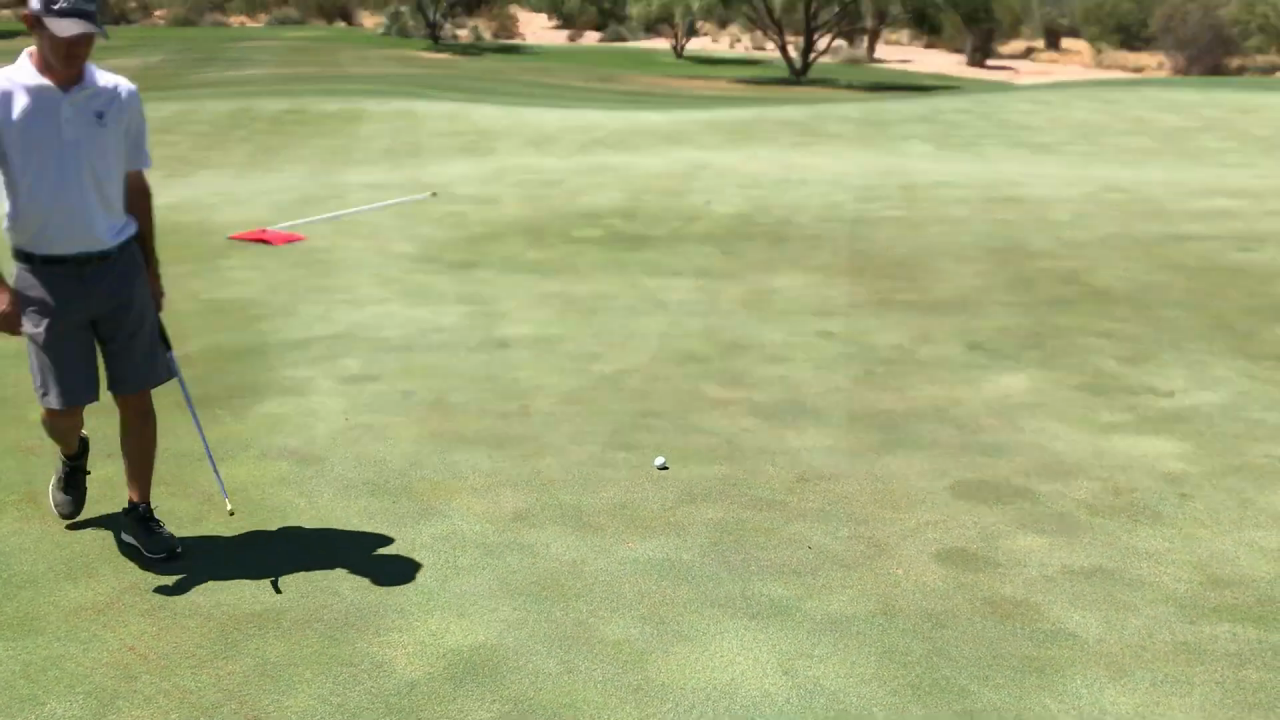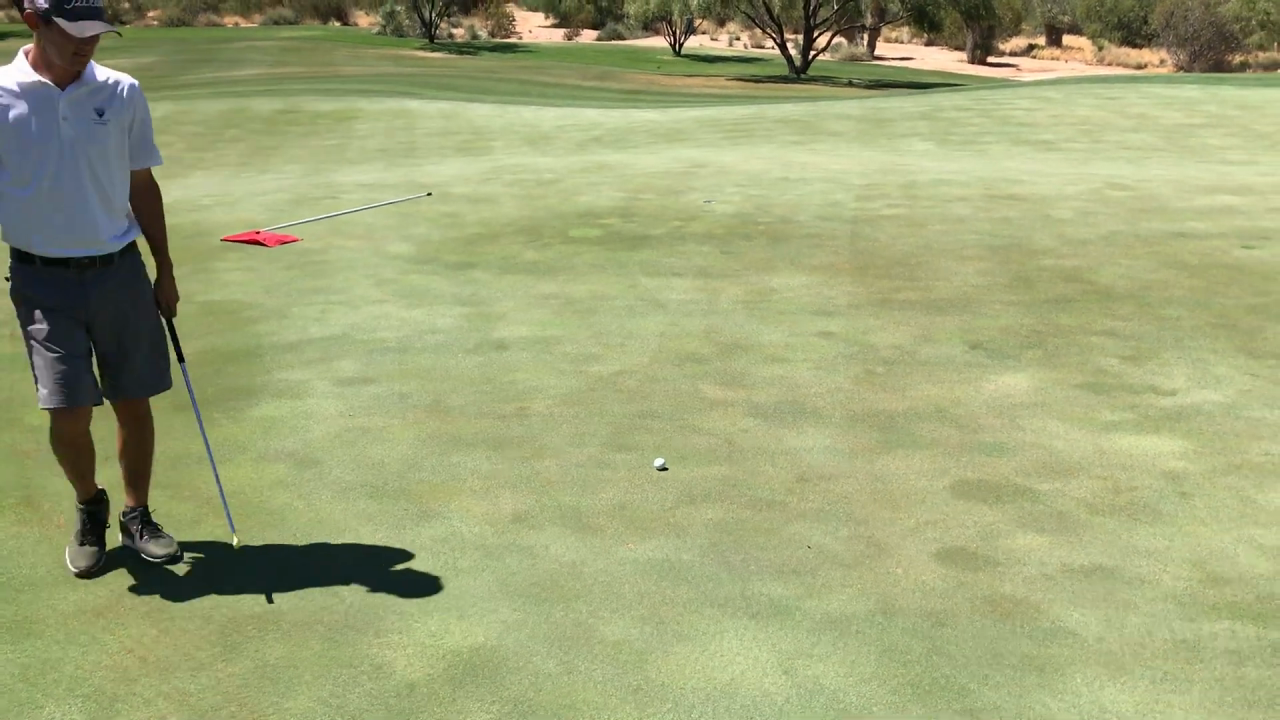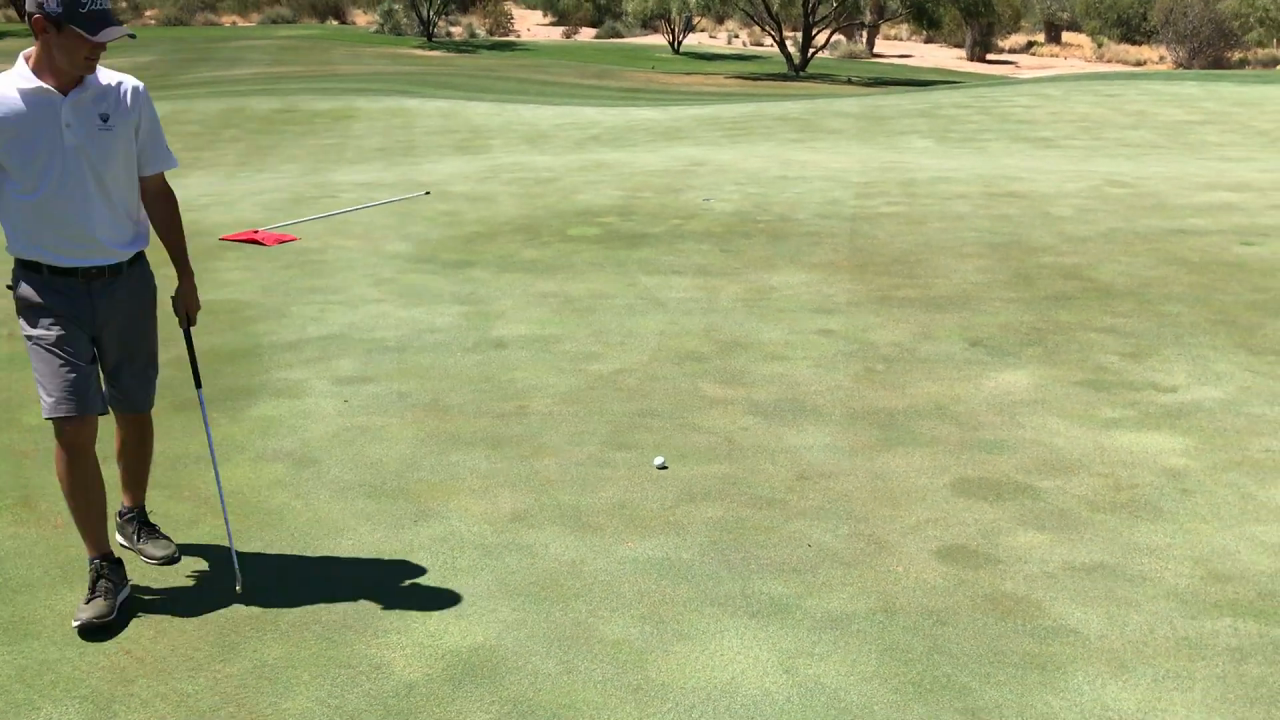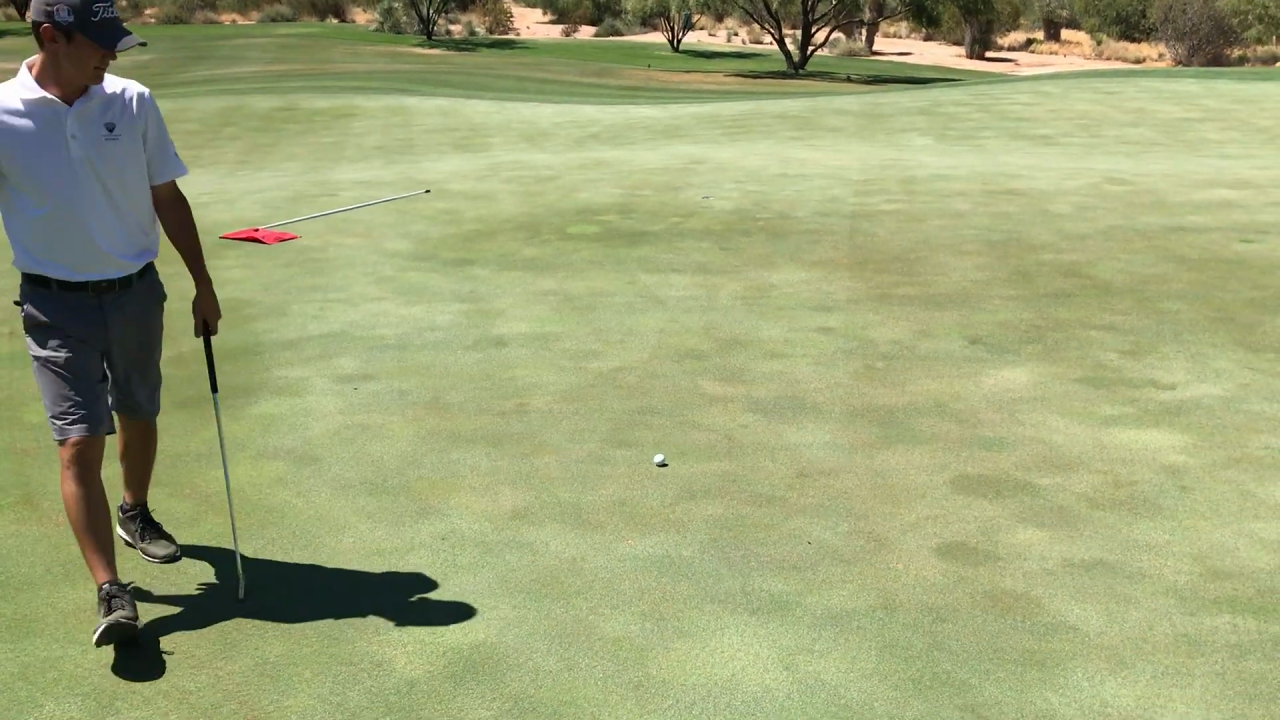
dt=0.1s
person 1, frame 1
left shoulder: (120, 96)
left wrist: (151, 268)
left hip: (120, 268)
left knee: (136, 398)
right knee: (62, 411)
left ankle: (139, 514)
right ankle: (72, 453)
person 1, frame 2
left shoulder: (122, 92)
left elbow: (143, 187)
left wrist: (164, 270)
left hip: (120, 272)
left knee: (133, 403)
right knee: (68, 416)
left ankle: (136, 515)
right ankle: (90, 504)
person 1, frame 3
left shoulder: (127, 95)
left elbow: (155, 190)
left wrist: (185, 277)
left hip: (126, 281)
left knee: (133, 410)
right knee: (72, 429)
left ankle: (133, 515)
right ankle: (102, 570)
person 1, frame 4
left shoulder: (134, 102)
left elbow: (168, 199)
left wrist: (204, 286)
left hip: (135, 294)
right hip: (56, 307)
left knee: (138, 419)
right knee: (79, 449)
left ankle: (135, 512)
right ankle: (114, 595)
